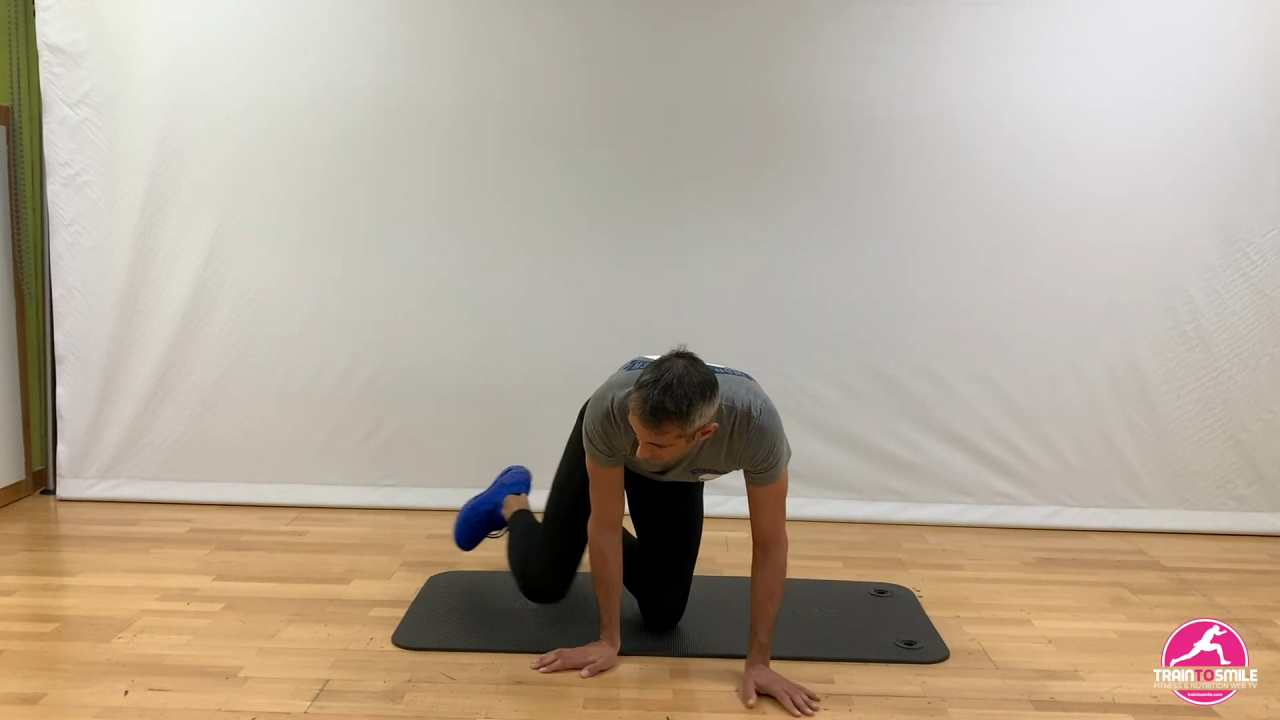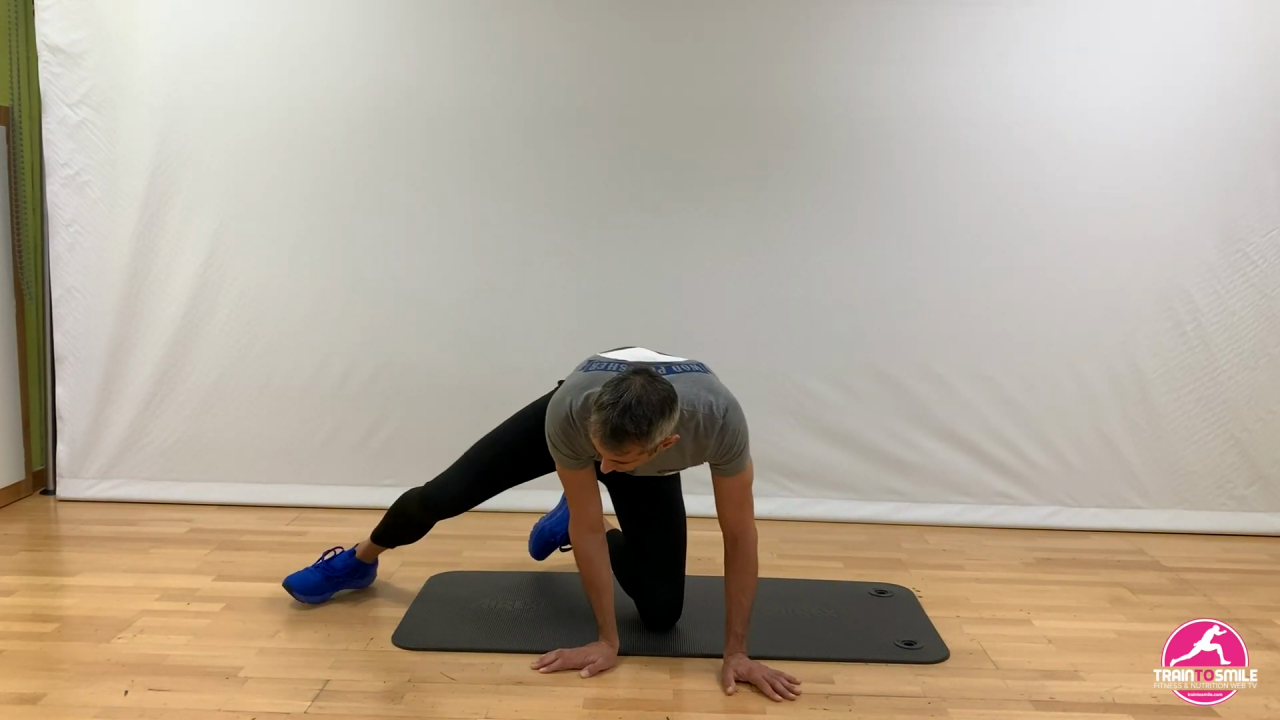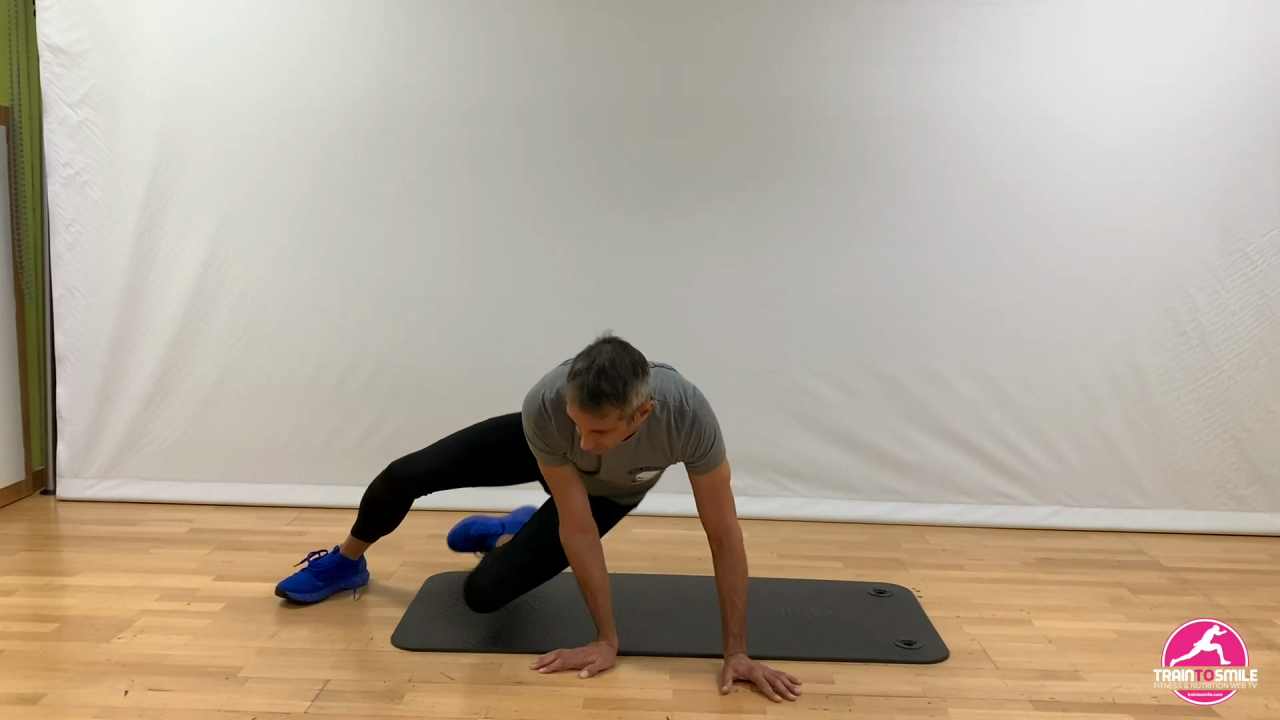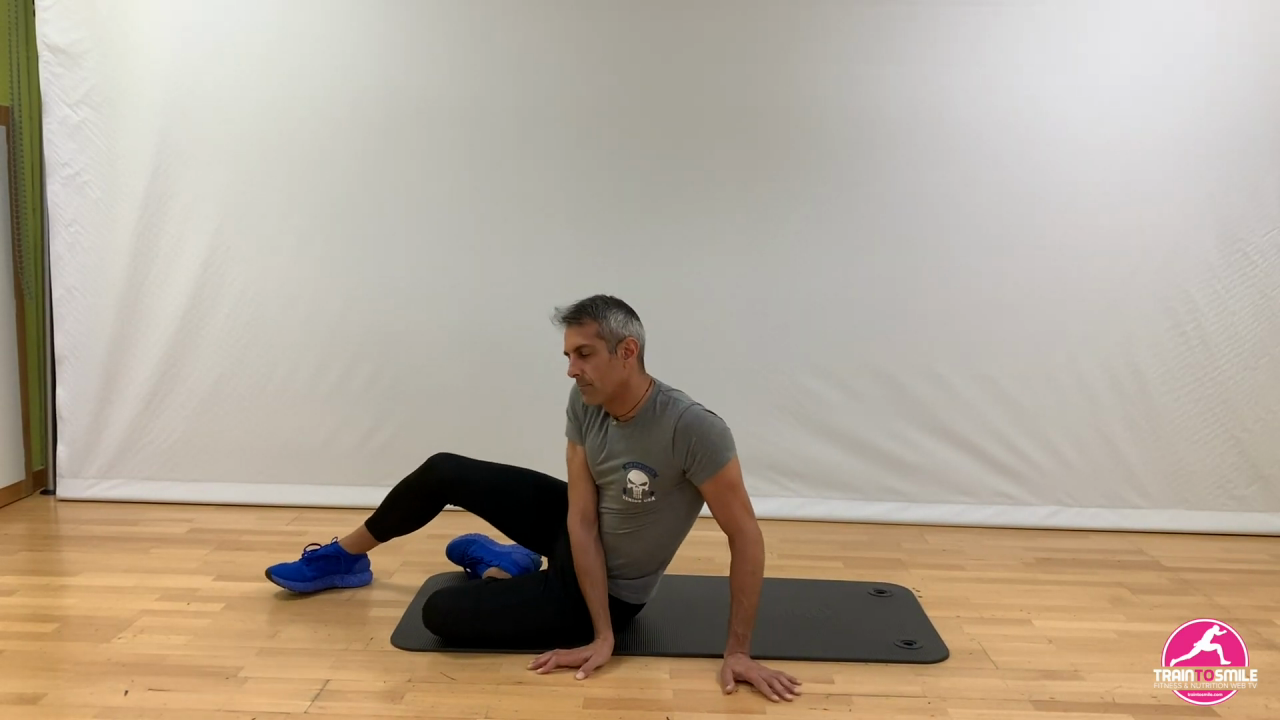
dt=0.4s
person 1, frame 1
left shoulder: (757, 424)
right shoulder: (609, 409)
left elbow: (770, 545)
right elbow: (598, 525)
left wrist: (757, 662)
right wrist: (607, 641)
left hip: (674, 474)
right hip: (604, 443)
left knee: (663, 612)
right knee: (542, 582)
right ankle: (511, 505)
person 1, frame 2
left shoulder: (719, 419)
right shoulder: (569, 412)
left elbow: (739, 537)
right elbow: (588, 529)
left wrist: (736, 652)
right wrist: (607, 640)
left hip: (652, 473)
right hip: (581, 414)
left knee: (663, 611)
right knee: (440, 497)
left ankle: (572, 524)
right ankle: (358, 561)
person 1, frame 3
left shoulder: (688, 416)
right shoulder: (544, 407)
left elbow: (725, 538)
right elbow: (576, 527)
left wrist: (736, 653)
right wrist: (606, 640)
left hip: (610, 491)
right hip: (554, 459)
left knee: (483, 592)
right knee: (403, 477)
left ankle: (508, 535)
right ankle: (344, 562)
person 1, frame 4
left shoulder: (693, 429)
right shoulder: (585, 401)
left elbow: (746, 539)
right elbow: (580, 519)
left wrist: (738, 652)
right wrist: (603, 636)
left hip: (616, 585)
right hip: (581, 528)
left knee: (444, 616)
right knee: (444, 473)
left ankle: (503, 570)
right ankle: (345, 557)
